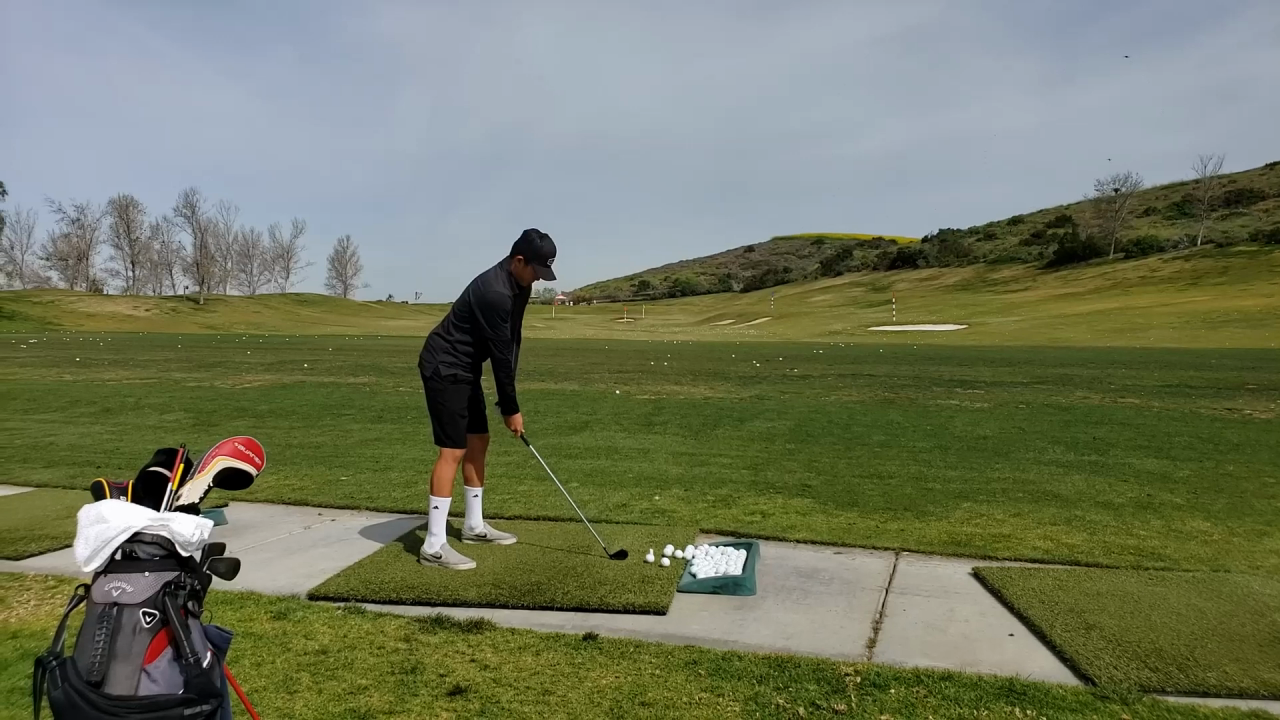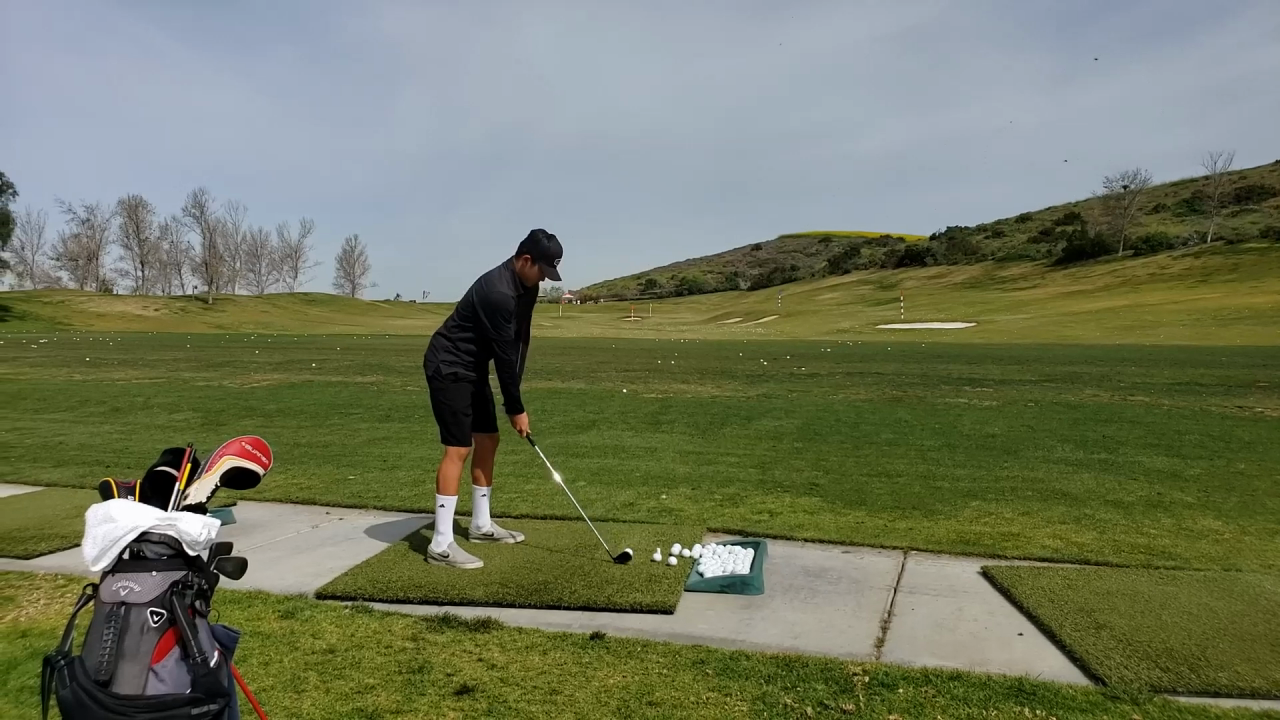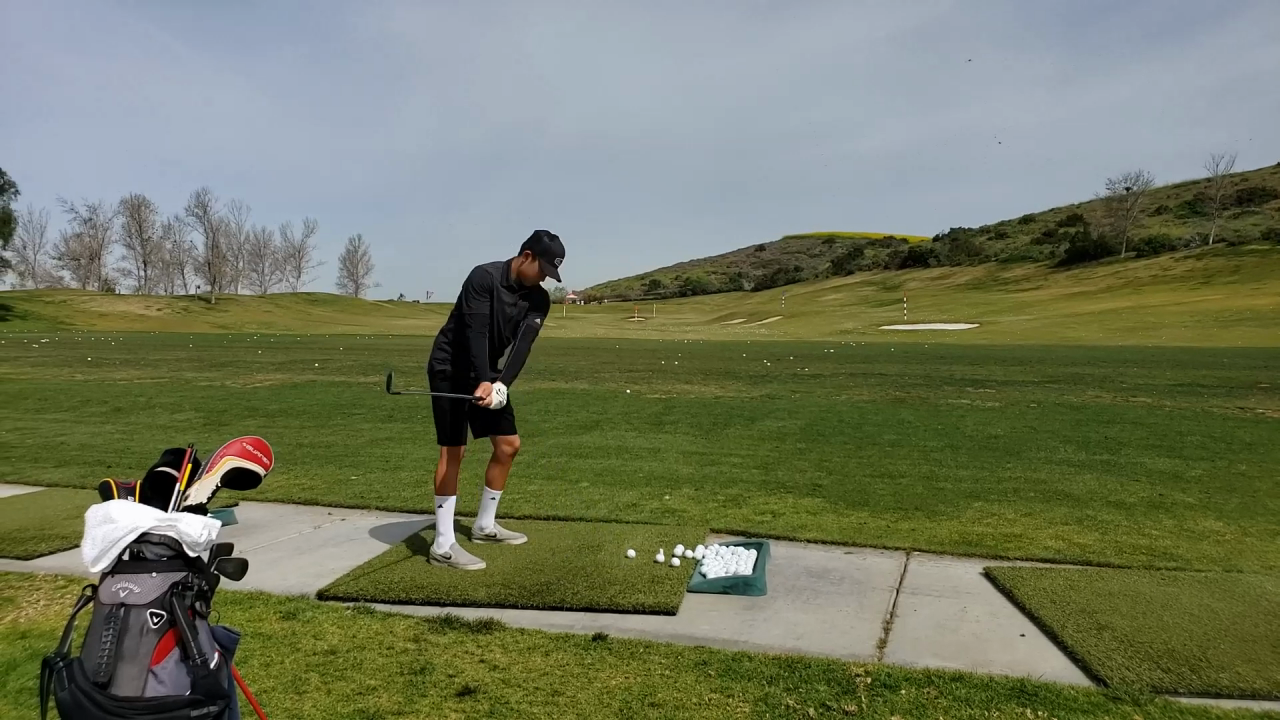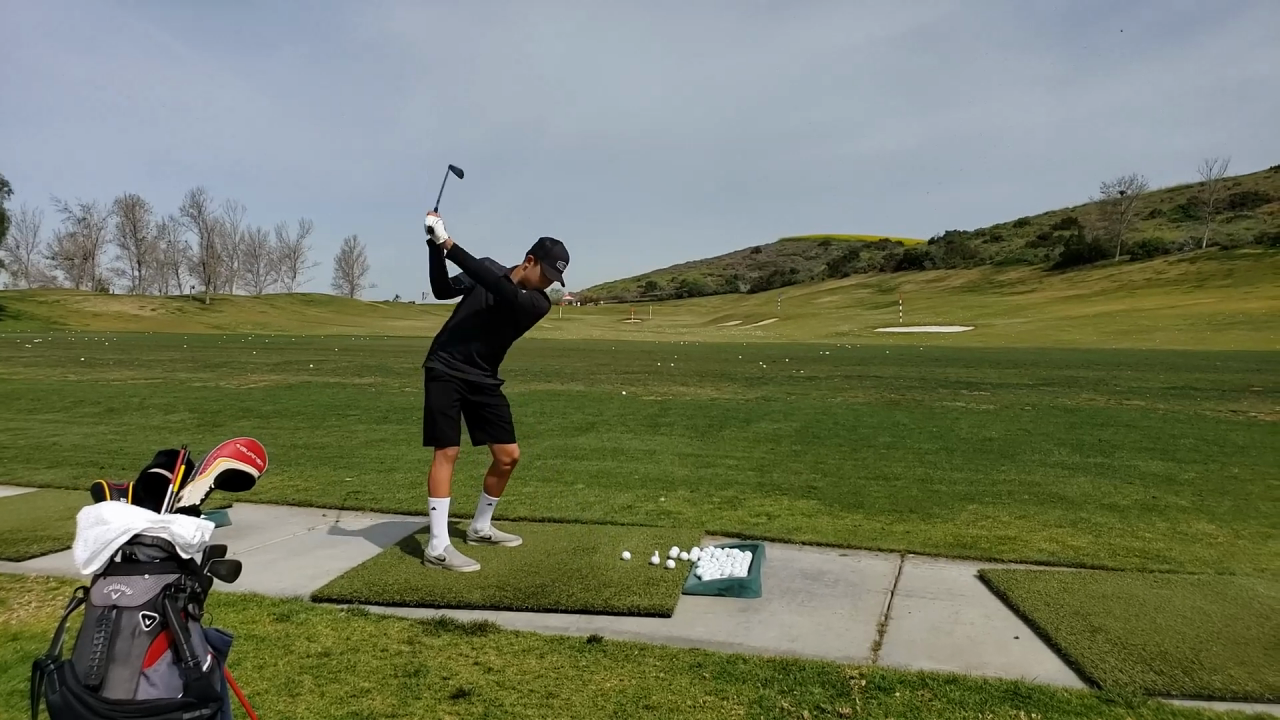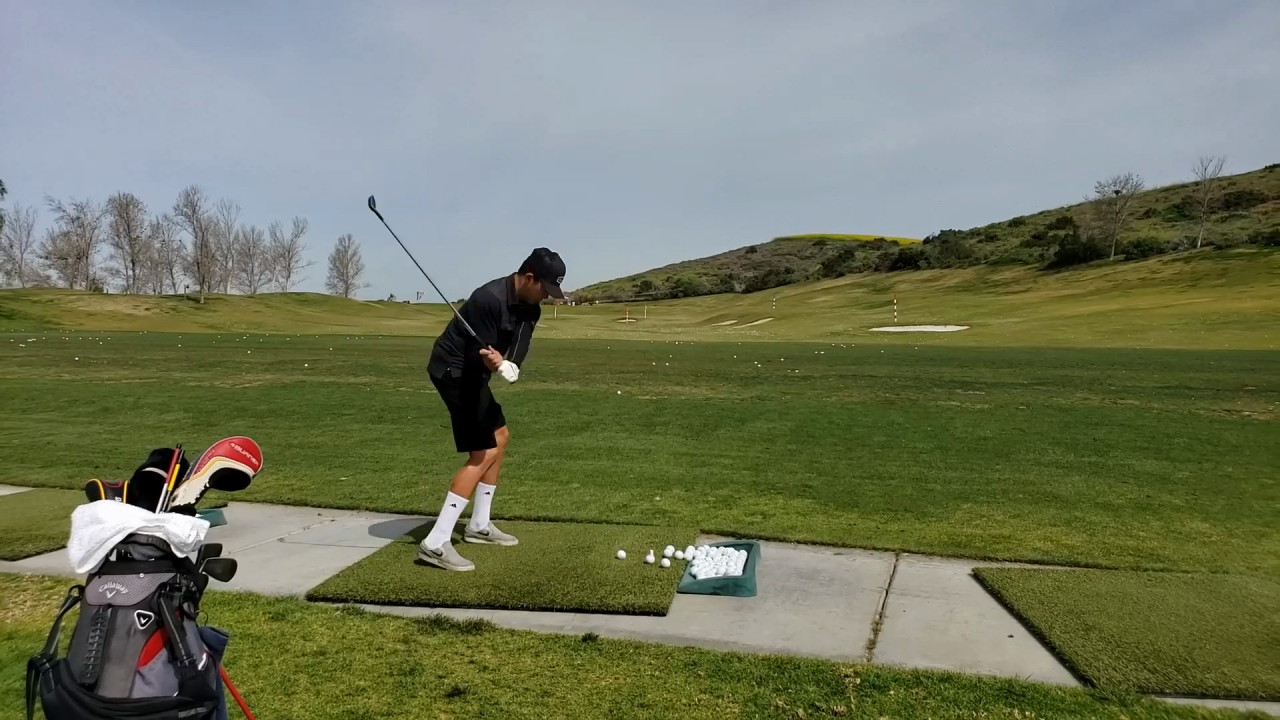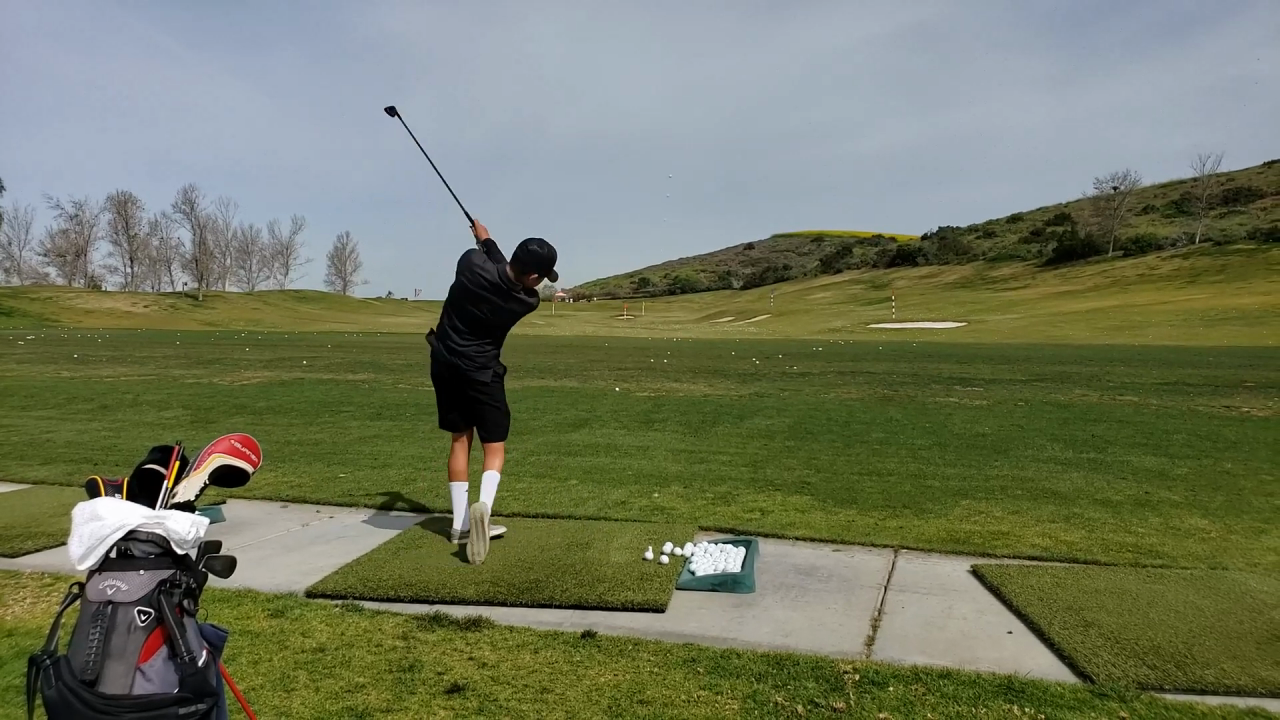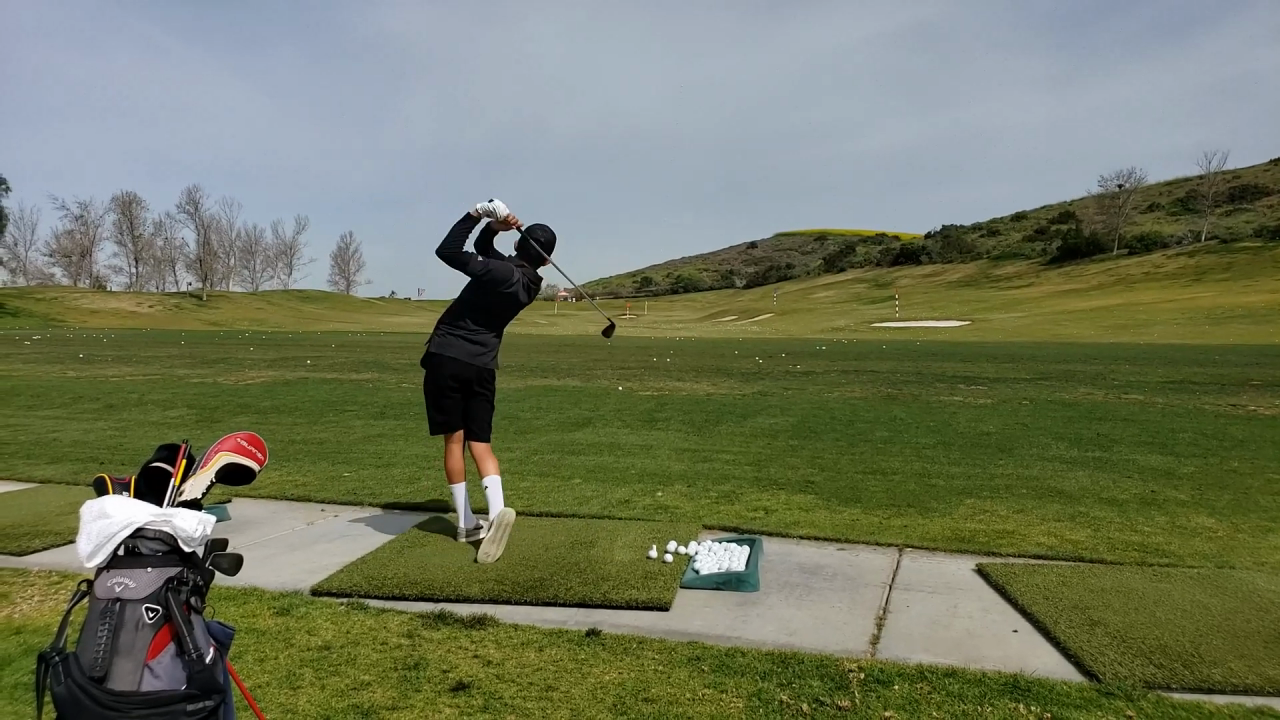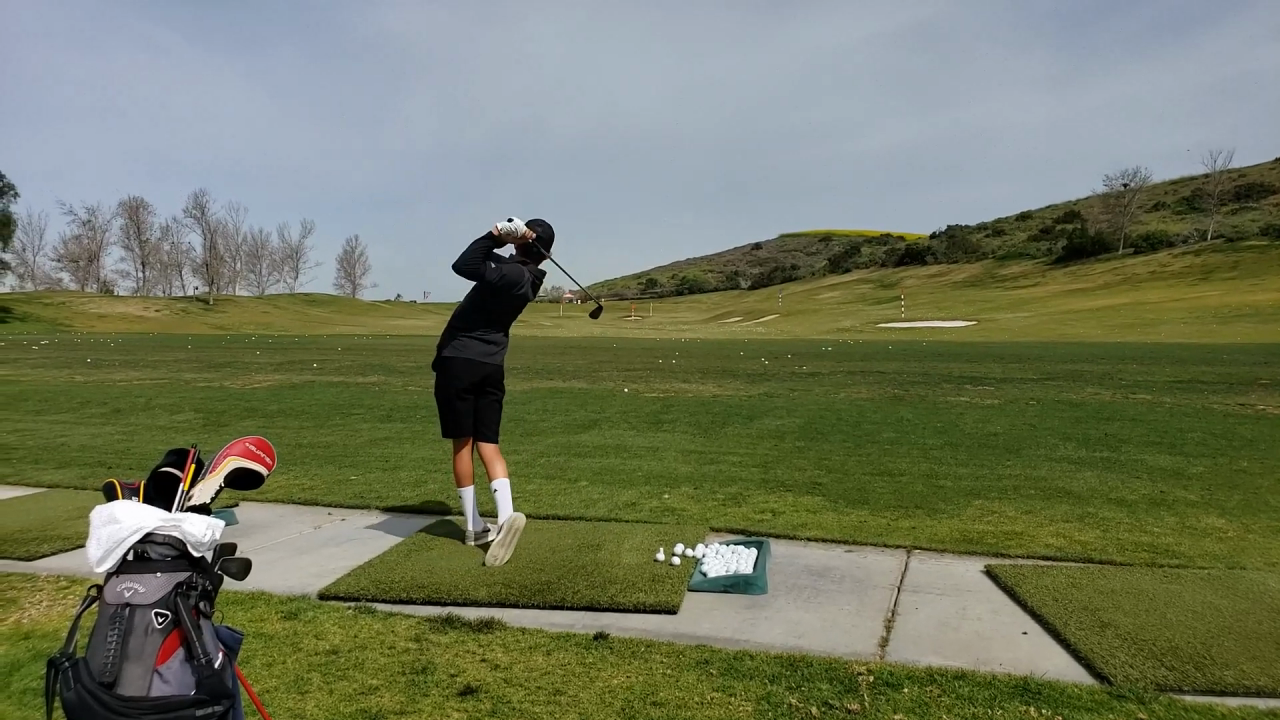
dt=0.3s
person 1, frame 1
left shoulder: (519, 286)
right shoulder: (495, 293)
left elbow: (513, 342)
right elbow: (500, 353)
left wrist: (506, 401)
right wrist: (511, 408)
left hip: (465, 368)
right hip: (444, 368)
left knee: (477, 443)
right knee: (452, 451)
left ankle: (474, 525)
right ankle: (434, 545)
person 1, frame 2
left shoulder: (527, 287)
right shoulder: (497, 292)
left elbow: (520, 343)
right elbow: (503, 354)
left wrist: (513, 400)
right wrist: (516, 408)
left hip: (473, 368)
right hip: (448, 367)
left knee: (487, 441)
right knee: (457, 449)
left ankle: (481, 524)
right ankle: (441, 544)
person 1, frame 3
left shoulder: (539, 301)
right shoulder: (484, 276)
left elbow: (521, 346)
right elbow: (476, 333)
left wrist: (499, 384)
right wrist: (482, 379)
left hip: (489, 376)
right hip: (449, 368)
left knee: (509, 446)
right knee: (453, 450)
left ankle: (485, 525)
right ankle: (443, 544)
person 1, frame 4
left shoulder: (536, 303)
right shoulder: (489, 267)
left elbow: (498, 289)
right elbow: (442, 290)
left wrist: (449, 246)
right wrist: (440, 243)
left hip: (483, 379)
right hip: (444, 370)
left knee: (508, 456)
right knee: (447, 451)
left ankle: (480, 527)
right ankle: (437, 546)
person 1, frame 5
left shoulder: (531, 309)
right shoulder: (491, 300)
left elbow: (518, 352)
right elbow: (475, 352)
left wrist: (506, 365)
right wrist: (499, 364)
left hip: (467, 374)
right hip: (455, 373)
left knee: (499, 437)
right knee: (482, 455)
left ankle: (479, 523)
right ankle: (435, 544)
person 1, frame 6
left shoulder: (472, 263)
right shoulder: (527, 301)
left wrist: (483, 241)
right wrist: (488, 240)
left hip: (443, 362)
right hip: (480, 374)
left knee: (460, 438)
right knee: (494, 444)
left ankle: (462, 523)
right ankle: (482, 507)
person 1, frame 7
left shoulder: (502, 273)
right shoulder: (529, 285)
left elbow: (447, 251)
right elbow: (484, 249)
left wrist: (478, 214)
right wrist: (492, 223)
left hip: (446, 358)
right hip: (481, 366)
left knee: (453, 439)
right knee: (480, 442)
left ankle: (466, 522)
right ankle: (497, 511)
person 1, frame 8
left shoulder: (513, 274)
right shoulder: (528, 276)
left elbow: (464, 265)
right elbow: (478, 254)
left wrist: (499, 234)
right wrist: (504, 235)
left hip: (458, 361)
right hip: (491, 365)
left knee: (463, 443)
right knee: (488, 444)
left ankle: (474, 526)
right ankle: (506, 515)
